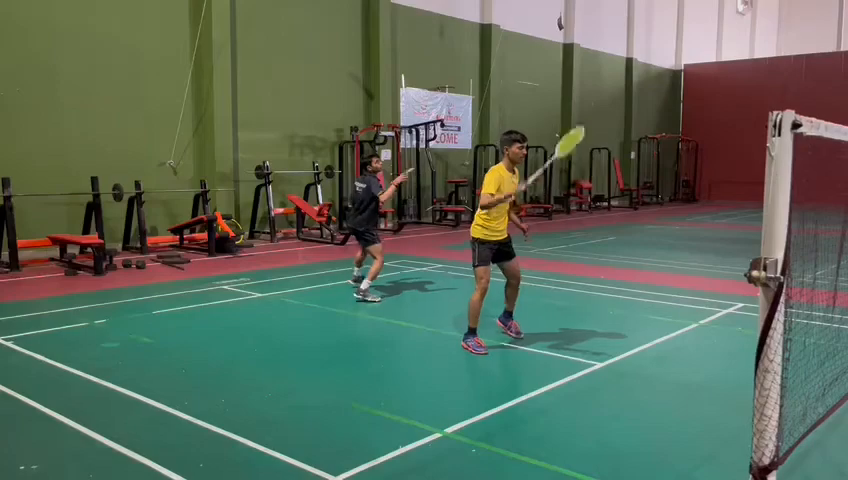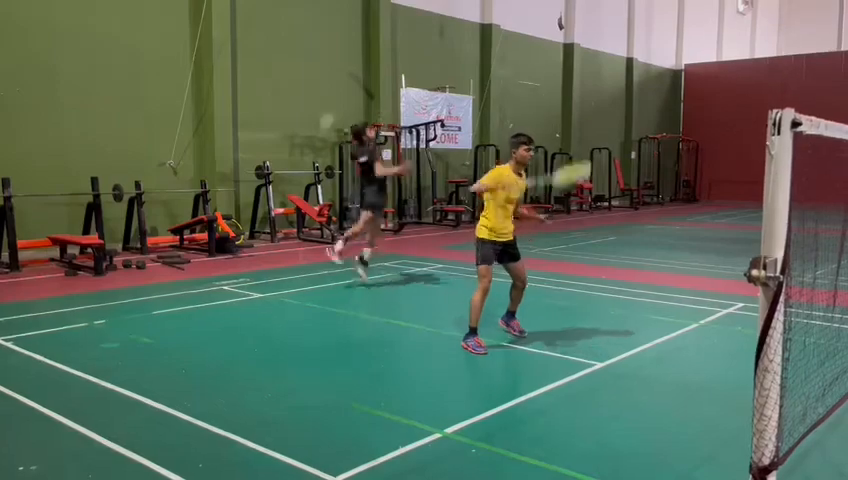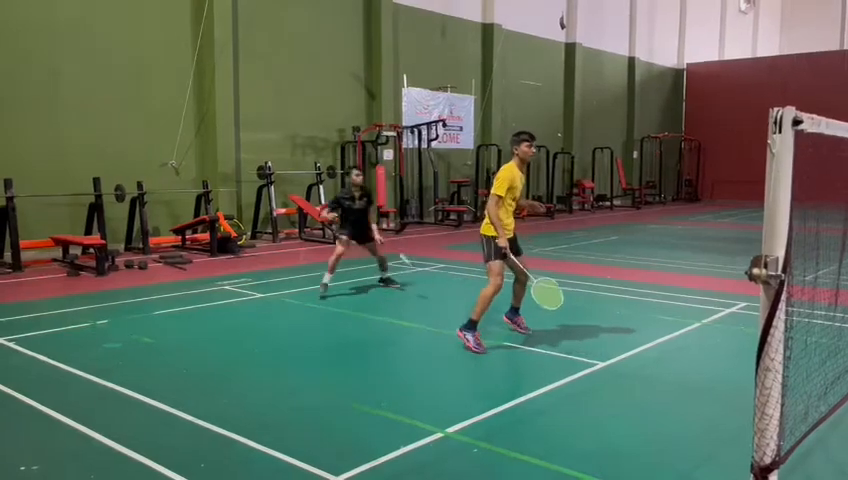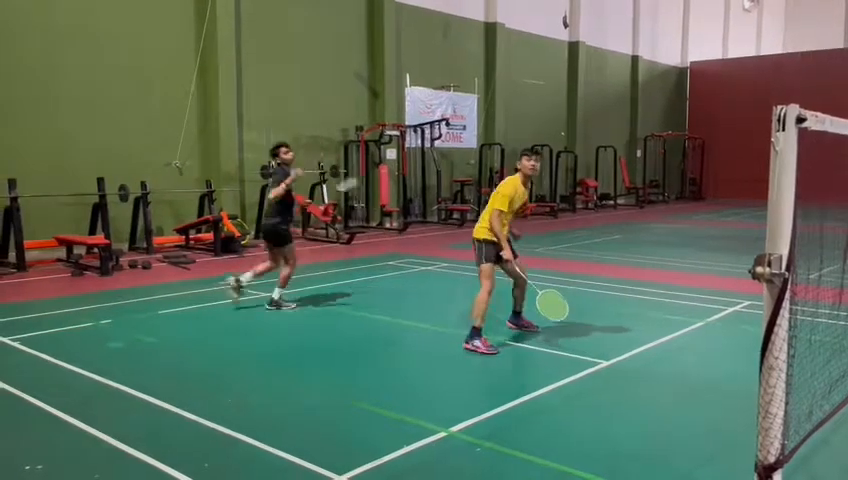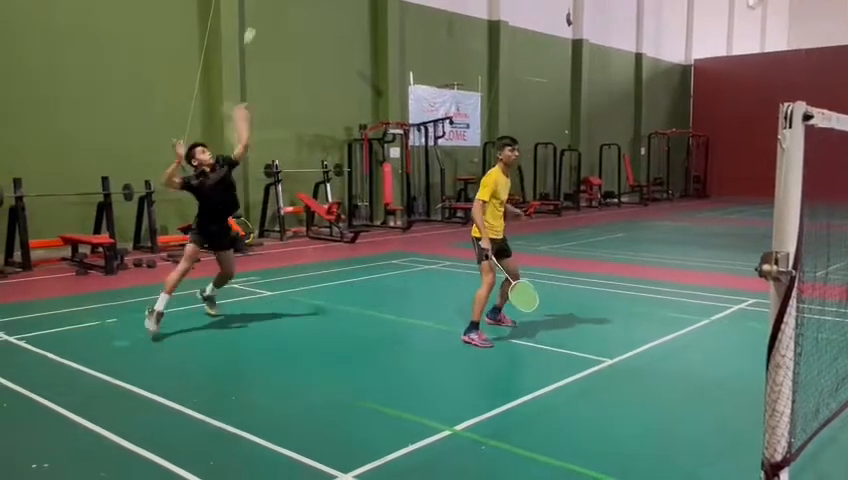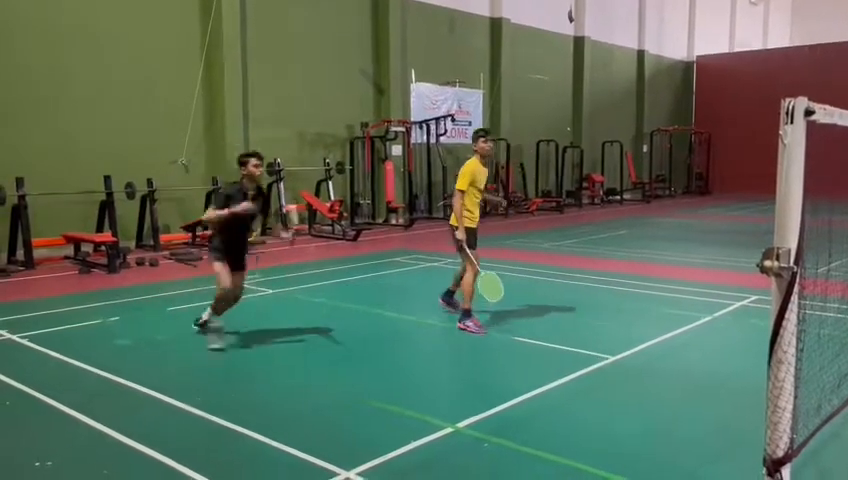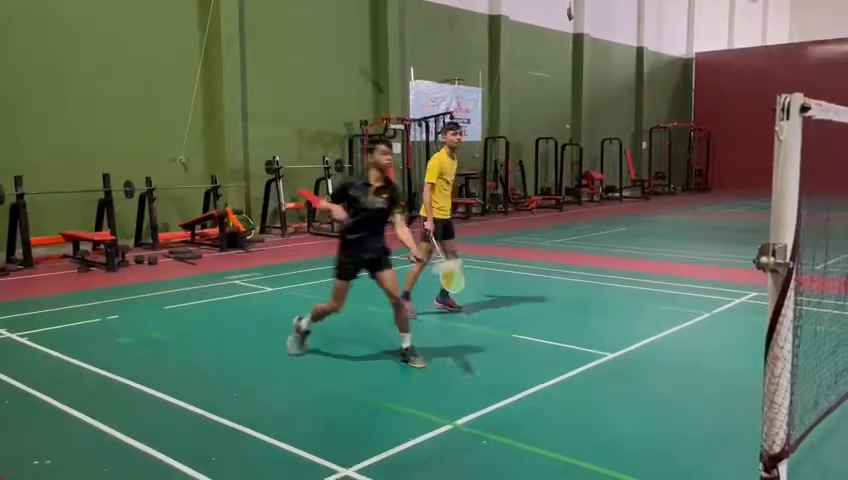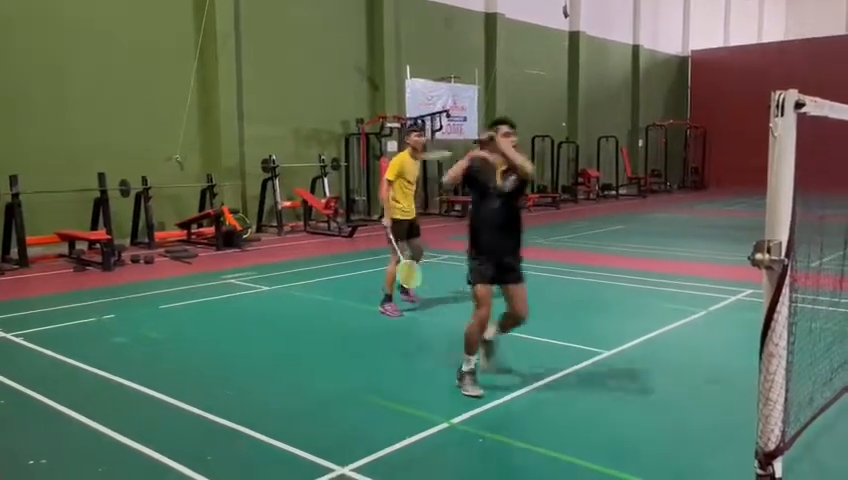
dt=0.5s
person 1, frame 1
left shoulder: (515, 173)
right shoulder: (495, 173)
right elbow: (484, 203)
left wrist: (518, 223)
right wrist: (509, 194)
left hip: (502, 235)
right hip: (483, 236)
left knee: (515, 277)
right knee: (482, 286)
left ankle: (507, 318)
right ankle: (470, 336)
person 1, frame 2
left shoulder: (522, 177)
right shoulder: (499, 173)
right elbow: (476, 189)
left wrist: (535, 216)
right wrist: (490, 187)
left hip: (507, 237)
right hip: (487, 236)
left knee: (521, 280)
right knee: (484, 285)
left ankle: (509, 318)
right ankle: (470, 336)
person 1, frame 3
left shoulder: (521, 173)
right shoulder: (507, 172)
right elbow: (491, 205)
left wrist: (529, 204)
right wrist: (500, 235)
left hip: (509, 233)
right hip: (494, 234)
left knee: (523, 275)
right knee: (496, 283)
left ankle: (513, 314)
right ankle: (469, 328)
person 1, frame 4
left shoulder: (525, 188)
right shoulder: (509, 185)
right elbow: (494, 217)
left wrist: (511, 230)
right wrist: (506, 248)
left hip: (500, 237)
right hip: (485, 237)
left knee: (520, 277)
right knee: (488, 285)
left ankle: (516, 317)
right ankle: (474, 336)
person 1, frame 5
left shoulder: (507, 177)
right shoulder: (492, 177)
right elbow: (476, 209)
left wrist: (511, 210)
right wrist: (484, 238)
left hip: (498, 235)
right hip: (484, 236)
left knee: (514, 275)
right knee: (489, 281)
left ankle: (495, 313)
right ankle: (472, 330)
person 1, frame 6
left shoulder: (484, 168)
right shoulder: (469, 167)
right elbow: (457, 198)
left wrist: (493, 199)
right wrist: (460, 229)
left hip: (471, 224)
right hip: (461, 225)
left knee: (469, 266)
right knee: (472, 269)
left ankle: (448, 296)
right ankle: (466, 317)
person 1, frame 7
left shoulder: (454, 159)
right shoulder: (437, 160)
right elbow: (427, 190)
right wrist: (429, 219)
left hip: (446, 216)
right hip: (433, 217)
left knee: (453, 257)
right knee: (423, 259)
left ankle: (443, 296)
right ankle: (405, 298)
person 1, frame 8
left shoulder: (417, 161)
right shoulder: (399, 160)
right elbow: (385, 187)
left wrist: (415, 206)
right wrist: (387, 216)
left hip: (411, 215)
right hip: (396, 216)
left knee: (418, 252)
right knee: (396, 259)
left ankle: (404, 287)
right ankle: (386, 301)
person 2, frame 1
left shoulder: (360, 180)
right shoulder: (372, 181)
right elbow: (383, 199)
right wrist: (395, 183)
left hip: (355, 223)
right hip: (365, 226)
left knee: (364, 249)
right knee: (379, 259)
left ankle: (356, 276)
right ankle: (363, 290)
person 2, frame 2
left shoulder: (357, 152)
right shoulder: (372, 150)
right elbow: (379, 172)
right wrist: (399, 169)
left hip: (374, 196)
right hip: (374, 195)
left knee: (374, 231)
right knee: (362, 226)
left ankle: (364, 260)
right ankle: (337, 248)
person 2, frame 3
left shoulder: (367, 194)
right shoulder: (341, 196)
left elbow: (371, 215)
right elbow: (324, 213)
left wrist: (376, 233)
right wrist: (329, 216)
left hip: (364, 230)
right hip: (346, 229)
left knee: (379, 255)
right knee: (339, 252)
left ankle: (385, 278)
right ankle: (325, 282)
person 2, frame 4
left shoulder: (282, 174)
right shoulder: (283, 174)
right elbow: (272, 196)
right wrist: (289, 181)
left hip: (271, 224)
right hip: (278, 225)
left knee: (274, 263)
right knee: (290, 263)
left ankle: (239, 281)
right ankle: (275, 299)
person 2, frame 5
left shoulder: (224, 166)
right shoulder: (194, 180)
left elbow: (243, 146)
right elbow: (169, 183)
left wrist: (241, 118)
right wrist: (178, 160)
left hip: (221, 229)
right hip: (202, 229)
left knee: (228, 273)
right knee: (183, 267)
left ankle: (208, 294)
right ankle: (157, 310)
person 2, frame 6
left shoulder: (260, 194)
right shoulder: (229, 191)
right elbow: (207, 217)
right wrist: (233, 210)
left hip: (239, 248)
right hip: (220, 245)
left knee: (235, 294)
right knee: (226, 287)
left ankle: (204, 320)
right ankle: (214, 327)
person 2, frame 7
left shoulder: (391, 190)
right shoulder: (351, 185)
left elbow: (399, 224)
right elbow: (324, 203)
left wrist: (413, 248)
right wrist: (334, 209)
left hip: (377, 252)
right hip: (350, 250)
left knee: (397, 298)
right knee: (335, 306)
left ankle: (406, 347)
right ankle: (303, 326)
person 2, frame 8
left shoulder: (520, 171)
right shoulder: (478, 170)
left elbow: (529, 173)
right elbow: (447, 181)
left wrist: (504, 151)
right wrist: (471, 157)
left hip: (510, 254)
right hip: (482, 254)
left knee: (518, 315)
right knee: (482, 315)
left ankle: (488, 337)
right ankle: (467, 371)
